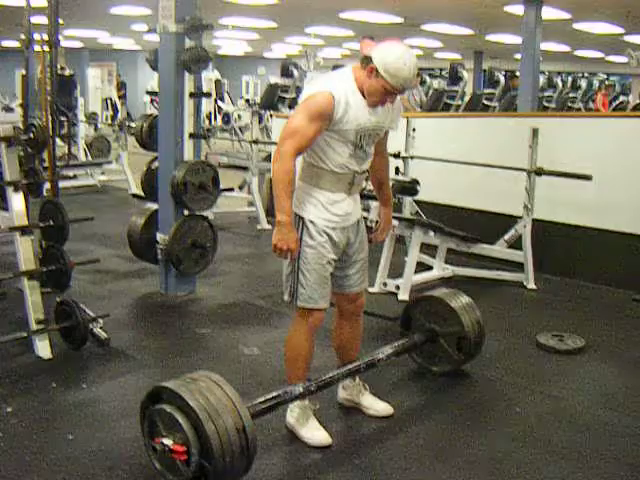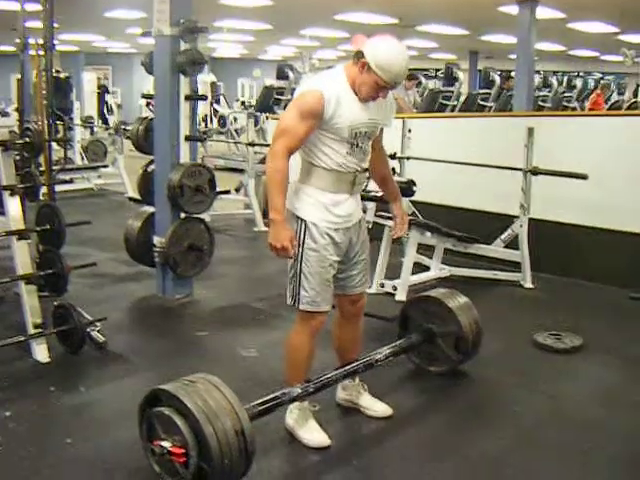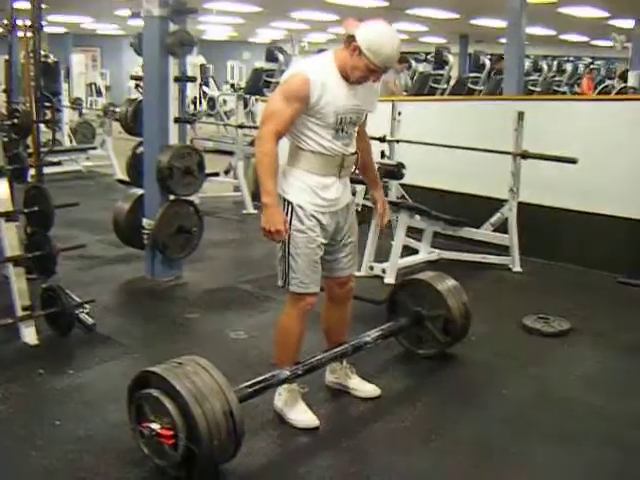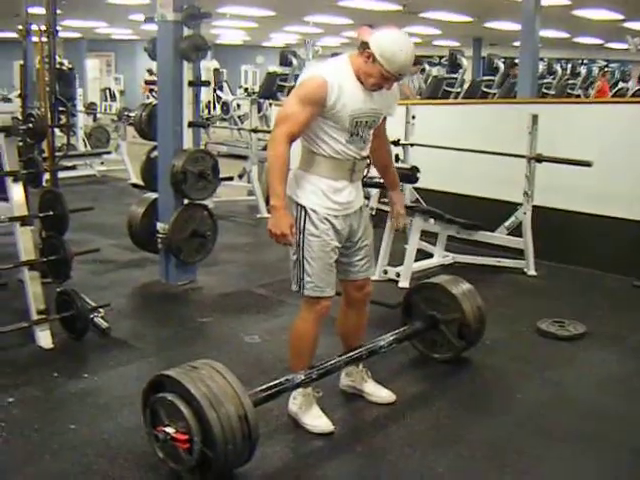
dt=0.5s
person 1, frame 1
left shoulder: (386, 102)
right shoulder: (327, 95)
right elbow: (285, 154)
left wrist: (386, 204)
right wrist: (282, 222)
left hip: (350, 214)
right hip: (313, 214)
left knee: (353, 304)
right knee: (311, 314)
left ankle: (351, 386)
right ankle: (298, 408)
person 1, frame 2
left shoulder: (380, 100)
right shoulder: (319, 93)
right elbow: (278, 153)
left wrist: (395, 200)
right wrist: (278, 220)
left hip: (353, 214)
right hip: (315, 216)
left knee: (353, 306)
right knee: (311, 316)
left ankle: (350, 387)
right ankle: (297, 408)
person 1, frame 3
left shoulder: (367, 85)
right shoulder: (306, 78)
right elbow: (266, 137)
left wrist: (376, 188)
right wrist: (270, 204)
left hip: (341, 198)
right hip: (303, 200)
left knee: (342, 288)
right knee: (301, 298)
left ankle: (338, 369)
right ankle: (286, 391)
person 1, frame 4
left shoulder: (385, 90)
right shoulder: (322, 80)
right elbow: (280, 139)
left wrist: (395, 190)
right wrist: (278, 206)
left hip: (354, 202)
right hip: (316, 203)
left knee: (360, 291)
right knee: (317, 302)
left ankle: (354, 373)
right ankle: (301, 395)
